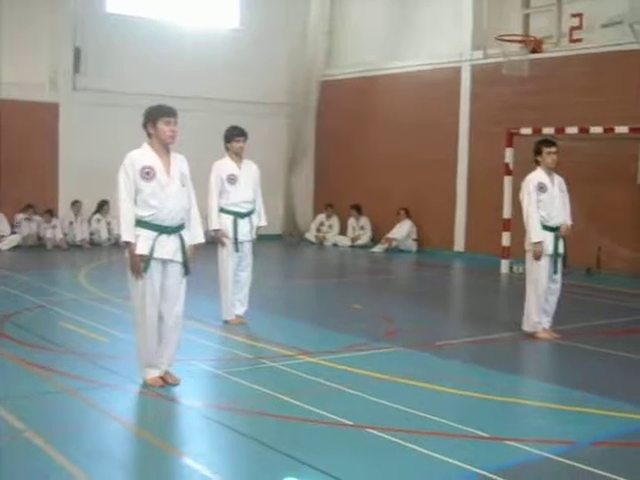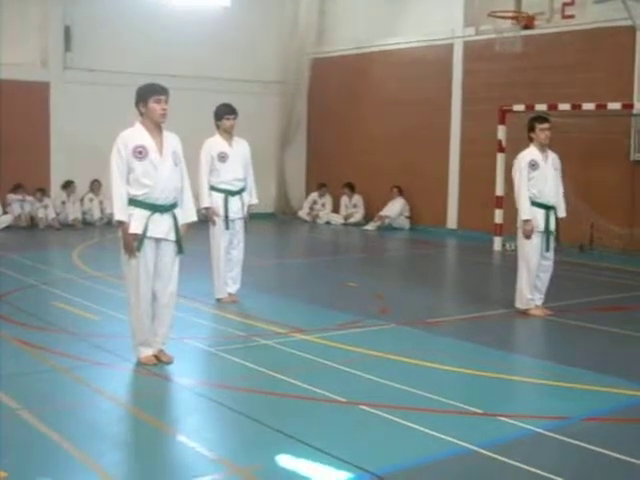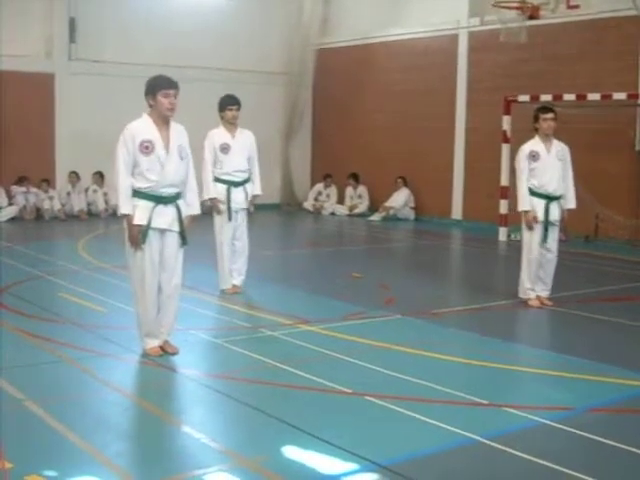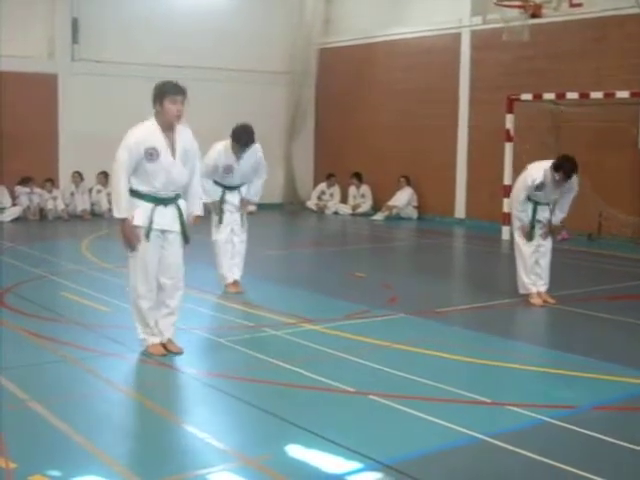
dt=1s
person 1, frame 1
left shoulder: (181, 161)
right shoulder: (134, 160)
left elbow: (189, 203)
right elbow: (126, 204)
left wrist: (192, 242)
right wrist: (132, 247)
left hip: (175, 242)
right hip: (147, 242)
left knee: (173, 309)
right knee: (148, 308)
left ankle: (164, 365)
right ankle: (150, 368)
person 1, frame 2
left shoulder: (173, 140)
right shoulder: (127, 139)
left elbow: (182, 181)
right elbow: (118, 183)
left wrist: (184, 221)
right wrist: (124, 226)
left hip: (169, 221)
right hip: (140, 221)
left knee: (167, 287)
right knee: (141, 287)
left ankle: (158, 343)
right ankle: (144, 346)
person 1, frame 3
left shoulder: (181, 132)
right shoulder: (134, 131)
left elbow: (189, 175)
right elbow: (123, 176)
left wrist: (189, 213)
right wrist: (129, 219)
left hip: (173, 212)
right hip: (144, 213)
left knee: (172, 280)
right knee: (147, 280)
left ankle: (163, 335)
right ankle: (150, 338)
person 1, frame 4
left shoulder: (186, 136)
right shoulder: (138, 136)
left elbow: (193, 178)
right elbow: (120, 176)
left wrist: (193, 214)
right wrist: (124, 221)
left hip: (173, 213)
right hip: (144, 214)
left knee: (173, 279)
right knee: (145, 280)
left ankle: (166, 334)
right ankle: (151, 337)
person 2, frame 1
left shoulder: (252, 167)
right shoulder: (219, 166)
left elbow: (257, 196)
right elbow: (213, 198)
left wrist: (259, 222)
right wrist: (216, 227)
left hip: (247, 223)
right hip: (228, 223)
left knee: (245, 269)
right knee: (228, 269)
left ankle: (240, 310)
right ankle: (230, 313)
person 2, frame 2
left shoulder: (243, 145)
right shoulder: (210, 144)
left elbow: (248, 174)
right elbow: (203, 176)
left wrist: (251, 201)
right wrist: (207, 205)
left hip: (238, 200)
right hip: (219, 200)
left knee: (237, 248)
right knee: (220, 248)
left ankle: (232, 289)
right ankle: (222, 291)
person 2, frame 3
left shoulder: (248, 136)
right shoulder: (213, 136)
left elbow: (254, 165)
right elbow: (207, 167)
left wrist: (255, 193)
right wrist: (211, 196)
left hip: (243, 192)
right hip: (223, 192)
left knee: (241, 239)
right knee: (224, 239)
left ankle: (238, 280)
right ankle: (227, 282)
person 2, frame 4
left shoulder: (256, 151)
right shoulder: (218, 151)
left elbow: (260, 175)
right elbow: (203, 176)
left wrist: (250, 198)
right wrist: (213, 200)
left hip: (240, 195)
right hip: (221, 195)
left knee: (239, 236)
right knee: (222, 236)
left ankle: (235, 277)
right ankle: (228, 278)
person 3, frame 1
left shoulder: (560, 181)
right shoulder: (532, 180)
left elbow: (565, 208)
right elbow: (530, 212)
left wrist: (567, 224)
right wrist: (536, 240)
left hip: (557, 238)
right hip: (541, 237)
left knee: (554, 283)
right knee: (539, 283)
left ankle: (545, 324)
right ankle: (535, 325)
person 3, frame 2
left shoulder: (554, 158)
right shoulder: (524, 158)
left elbow: (558, 189)
right elbow: (521, 190)
left wrist: (559, 215)
right wrist: (526, 219)
left hip: (548, 215)
right hip: (533, 215)
left knee: (546, 261)
right knee: (530, 260)
left ankle: (537, 301)
right ankle: (527, 302)
person 3, frame 3
left shoulder: (563, 149)
right shoulder: (527, 149)
left elbow: (568, 179)
right elbow: (522, 181)
left wrist: (567, 207)
right wrist: (526, 210)
left hip: (554, 206)
right hip: (535, 204)
left knee: (550, 251)
right knee: (533, 250)
left ankle: (542, 292)
right ankle: (530, 293)
person 3, frame 4
left shoulder: (571, 180)
right shoulder: (533, 174)
left elbow: (564, 203)
right elbow: (517, 199)
left wrist: (554, 223)
right wrist: (524, 225)
left hip: (544, 209)
right hip: (525, 206)
left knee: (544, 248)
right knee: (526, 248)
left ankle: (541, 289)
right ankle: (531, 290)
